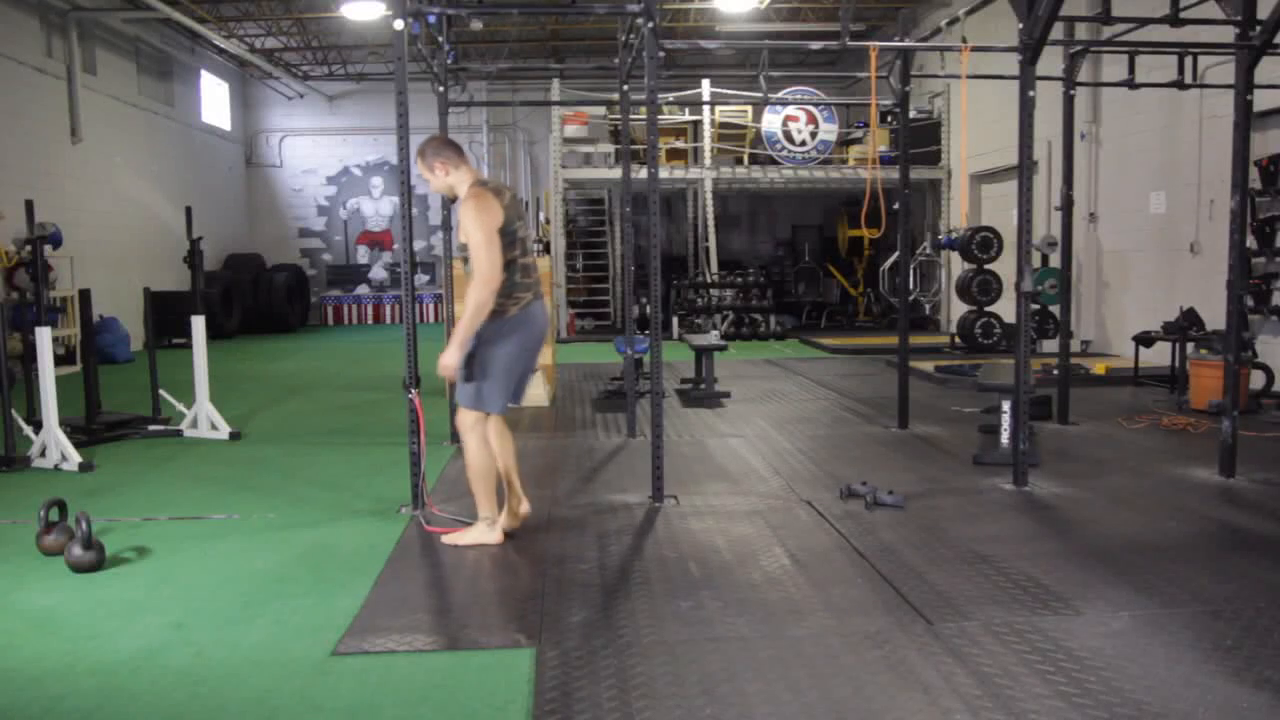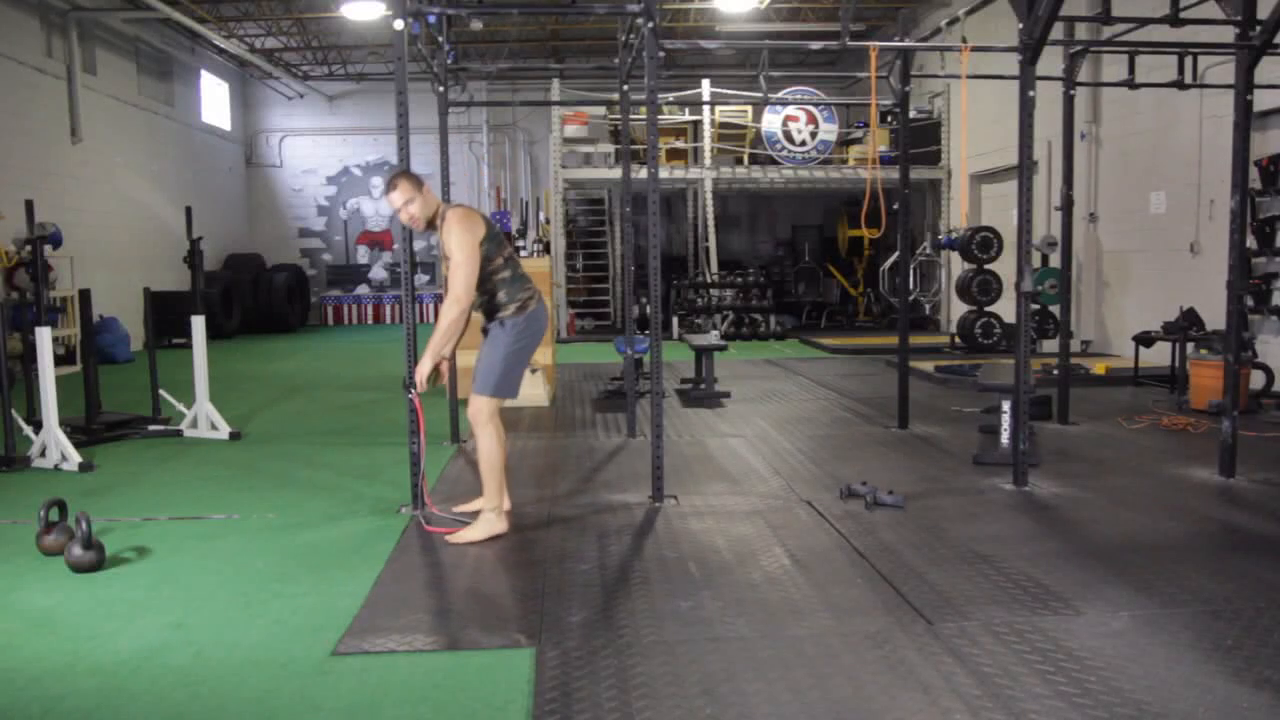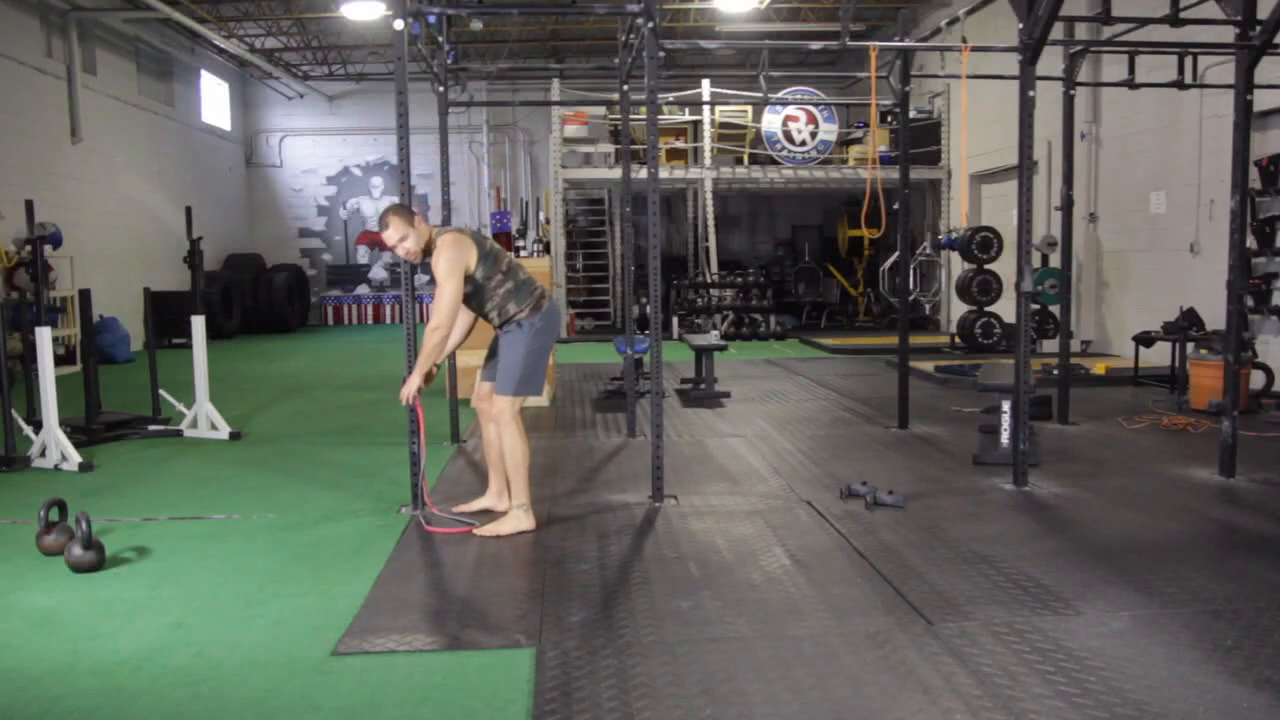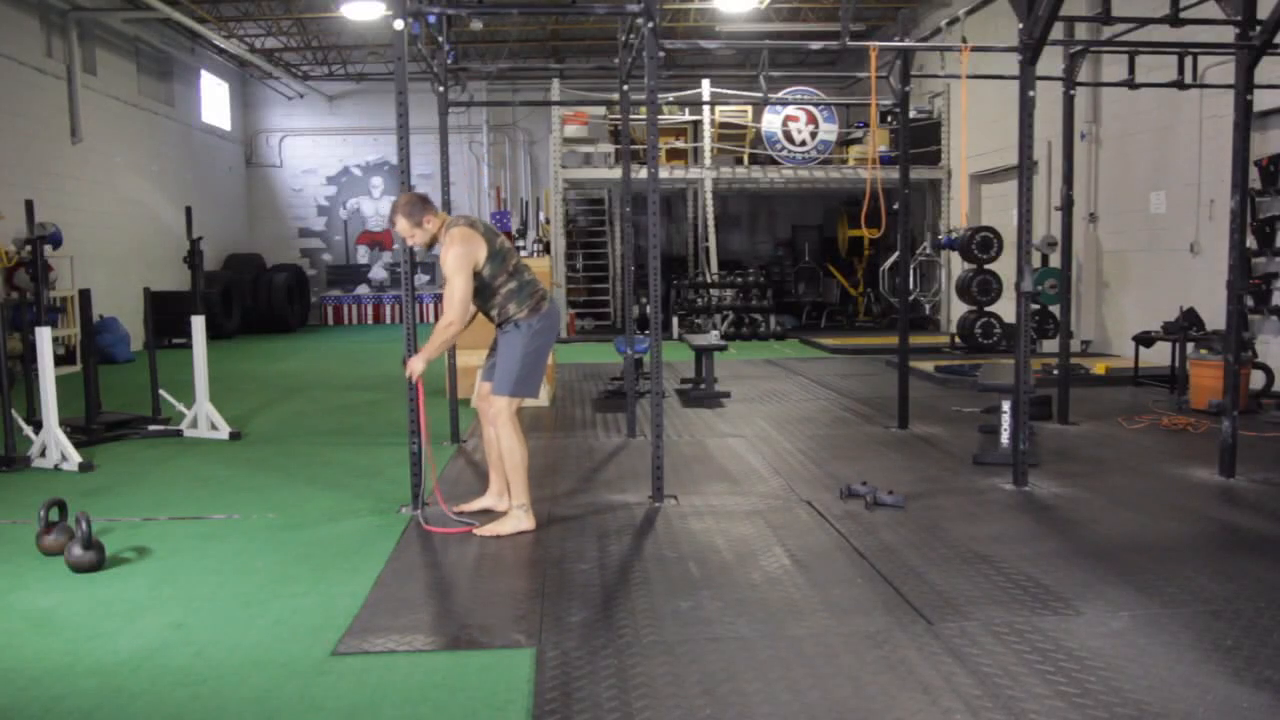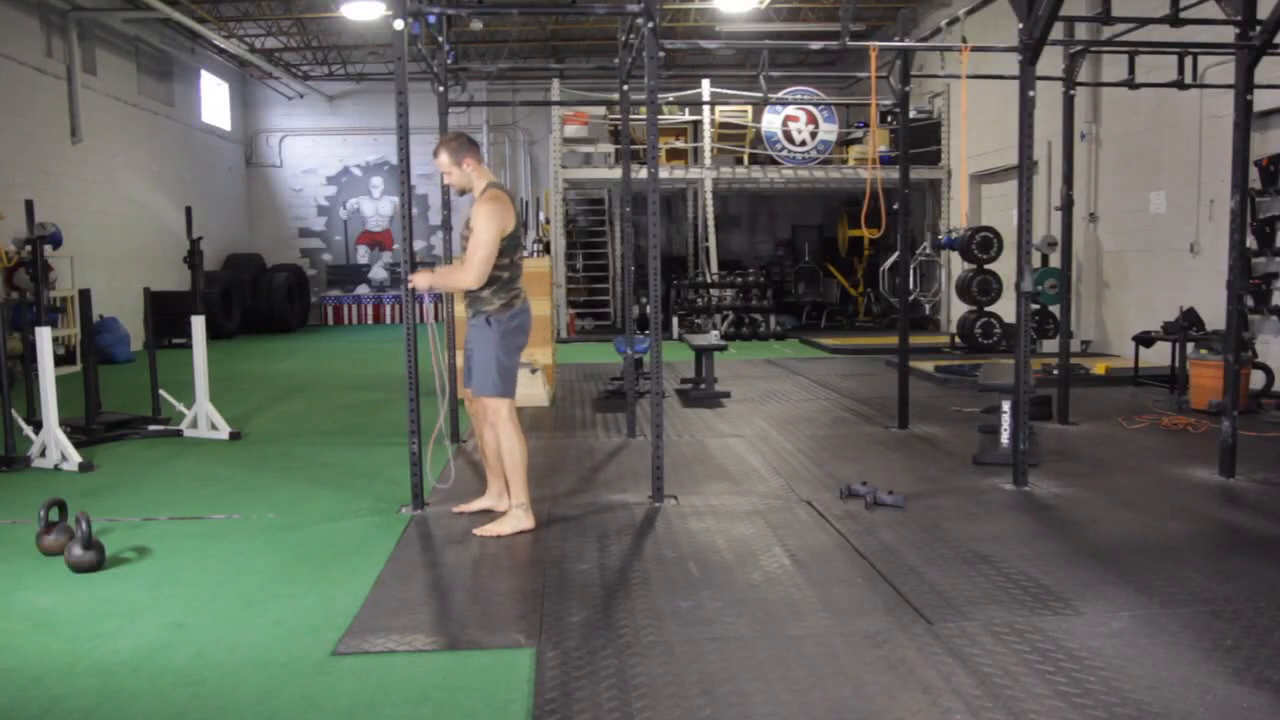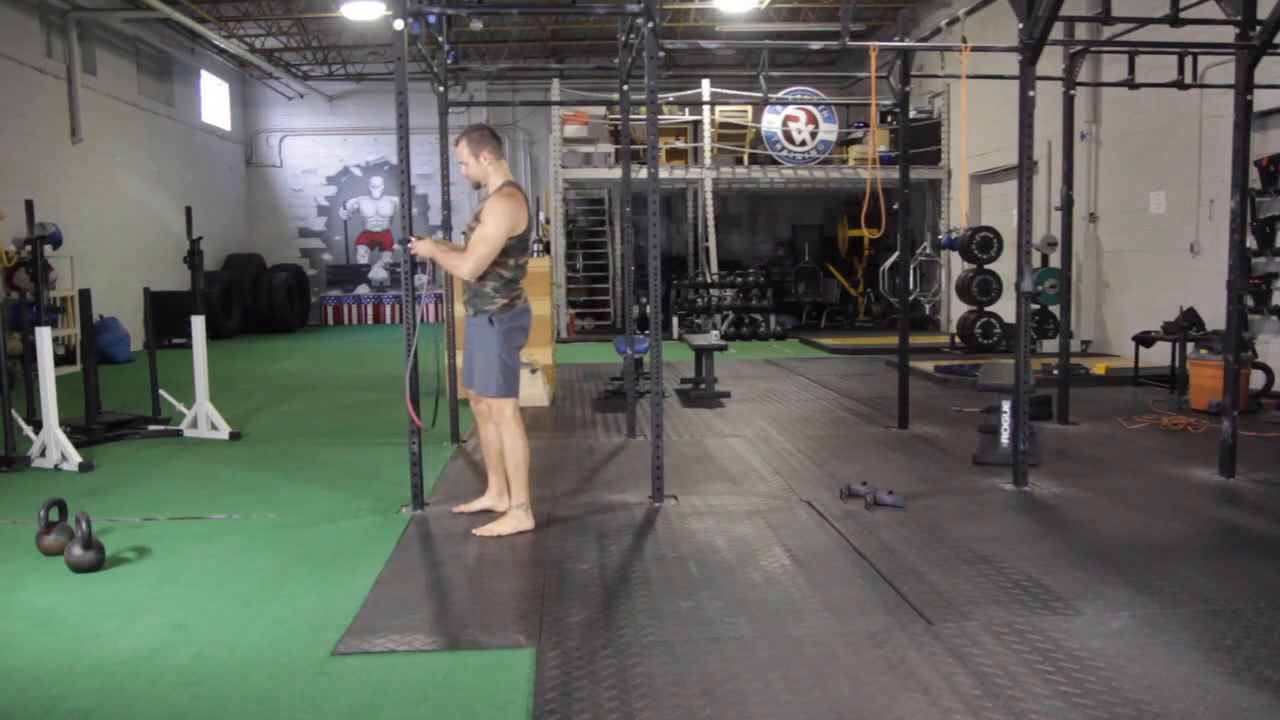
dt=0.5s
person 1, frame 1
left shoulder: (474, 204)
right shoulder: (498, 193)
left elbow: (486, 282)
left wrist: (456, 344)
right wrist: (470, 329)
left hip: (506, 322)
right hip: (527, 314)
left knee: (470, 421)
right knee: (488, 414)
left ankle: (488, 525)
right ankle: (515, 502)
person 1, frame 2
left shoulder: (457, 222)
right shoulder: (449, 230)
left elbow: (460, 300)
right elbow: (461, 301)
left wrist: (429, 355)
right wrist: (445, 354)
left hip: (519, 317)
right hip: (507, 318)
left knee: (481, 411)
right knee: (481, 408)
left ankle: (493, 517)
right ankle: (495, 496)
person 1, frame 3
left shoulder: (447, 250)
right shoulder: (449, 245)
left elbow: (440, 326)
right elbow: (463, 316)
left wrist: (417, 374)
right wrist: (434, 364)
left hip: (531, 320)
right hip: (516, 322)
left knee: (504, 411)
right knee: (484, 403)
left ankle: (521, 513)
right ankle: (497, 494)
person 1, frame 4
left shoulder: (455, 246)
right shoulder: (462, 230)
left elbow: (454, 321)
right elbow: (467, 302)
left wrist: (423, 357)
right wrist: (433, 347)
left hip: (530, 322)
right hip: (517, 321)
left knee: (501, 411)
right knee: (485, 402)
left ankle: (521, 512)
right ankle: (497, 494)
person 1, frame 5
left shoulder: (489, 204)
right shoulder: (491, 197)
left elbow: (473, 277)
left wrist: (430, 280)
right wrist: (436, 273)
left hip: (498, 318)
right hip: (488, 316)
left knee: (499, 411)
right knee: (477, 403)
left ankle: (521, 511)
right ankle: (497, 494)
person 1, frame 6
left shoulder: (505, 202)
right shoulder: (500, 197)
left elbow: (469, 267)
left wrist: (433, 252)
right wrist: (439, 246)
left hip: (498, 318)
right hip: (485, 315)
left knee: (503, 411)
right knee: (482, 405)
left ankle: (521, 512)
right ankle: (497, 493)
